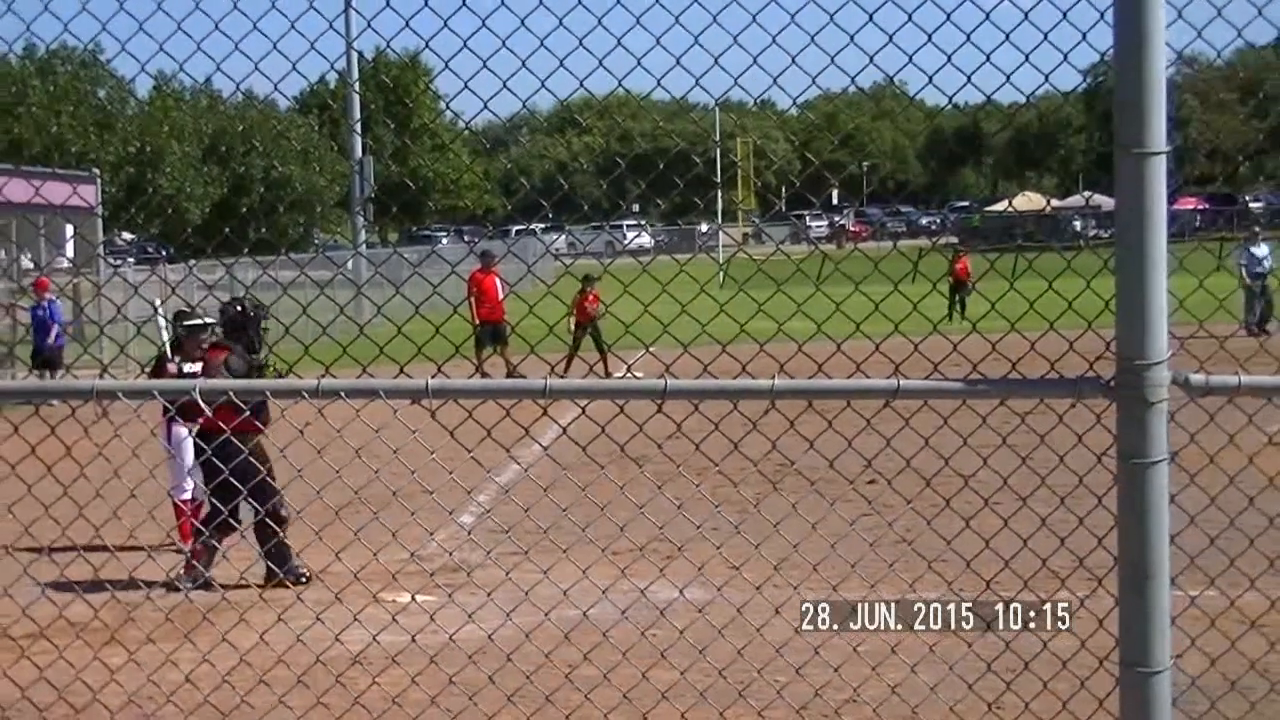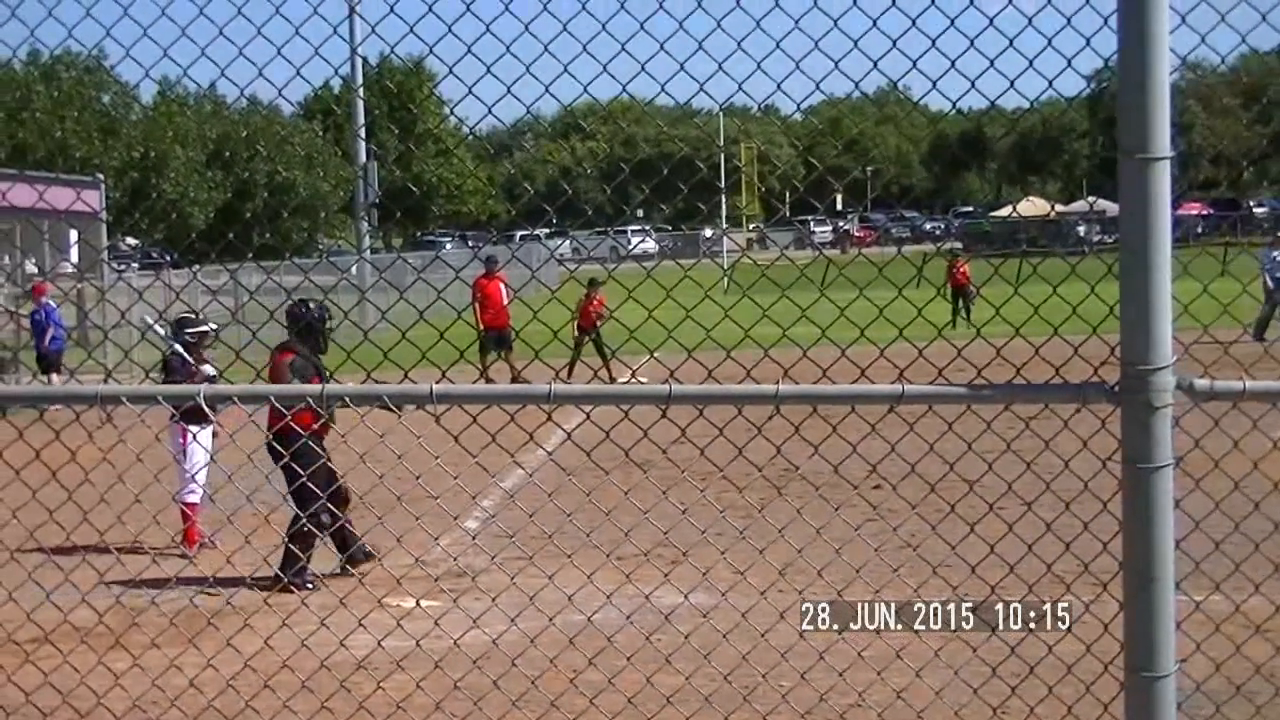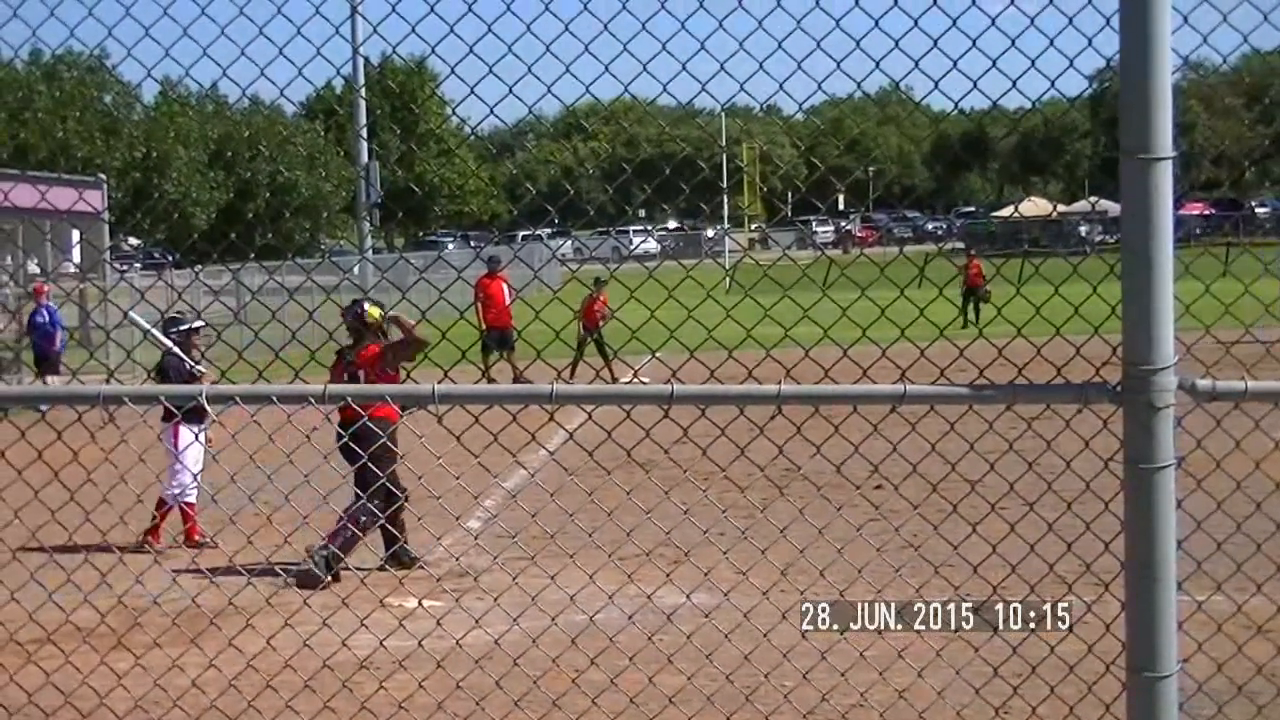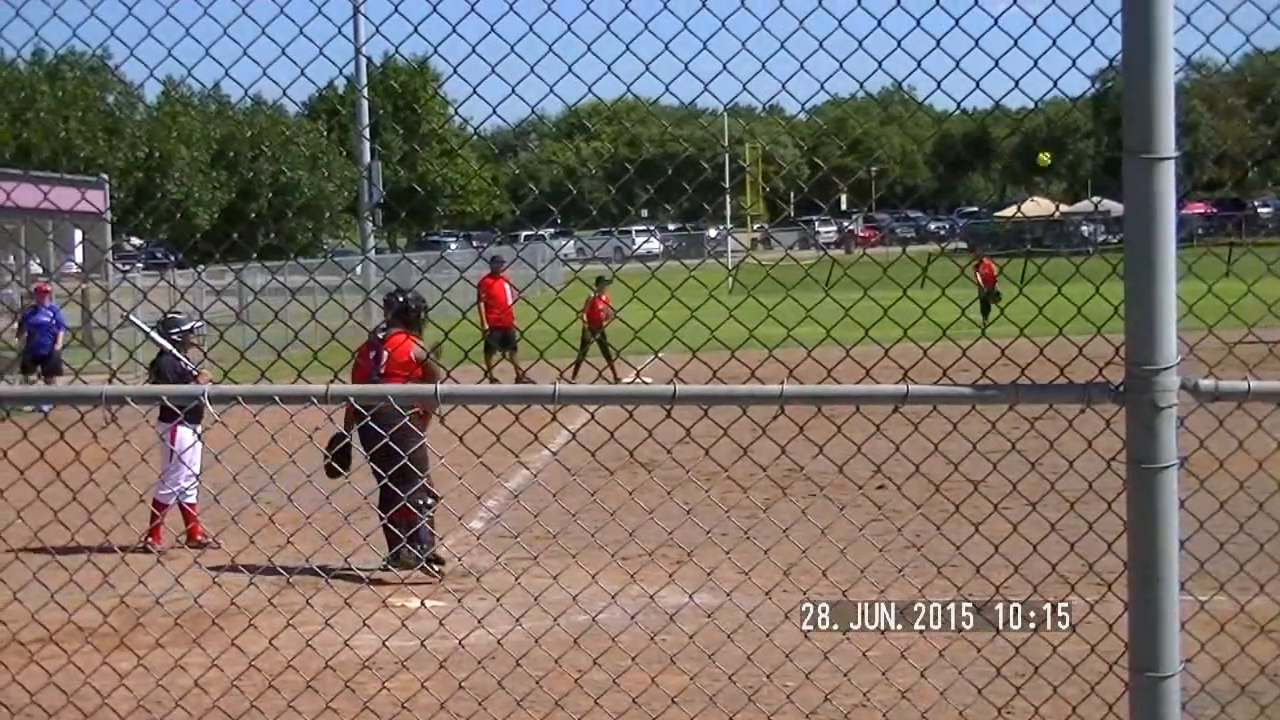
dt=0.5s
person 1, frame 1
left shoulder: (235, 356)
right shoulder: (225, 358)
left wrist: (262, 380)
right wrist: (256, 383)
left hip: (221, 443)
right hip: (233, 443)
left knee: (222, 511)
right knee: (272, 505)
left ankle: (195, 573)
right ankle: (282, 568)
person 1, frame 2
left shoulder: (307, 359)
right shoulder: (287, 360)
left hip: (308, 442)
right hip: (295, 442)
left knee: (334, 497)
right knee: (313, 508)
left ankle: (353, 552)
right ankle: (291, 574)
person 1, frame 3
left shoulder: (342, 360)
right shoulder: (381, 353)
right elbow: (419, 342)
right wrist: (394, 318)
left hip: (352, 433)
right hip: (374, 434)
left knee: (392, 493)
right knee: (367, 505)
left ankle: (398, 552)
right ankle: (323, 560)
person 1, frame 4
left shoulder: (367, 347)
right shoulder: (415, 347)
right elbow: (436, 384)
left wrist: (348, 433)
left hip: (370, 424)
right hip: (399, 424)
left knee: (391, 492)
right knee: (418, 491)
left ankle: (401, 553)
right ankle: (422, 554)
person 2, frame 1
left shoulder: (209, 356)
right shoulder: (169, 357)
right wrist: (166, 377)
right hip: (179, 425)
left knee: (204, 479)
right knee: (182, 481)
left ankle: (197, 527)
right ankle: (186, 536)
person 2, frame 2
left shoulder: (201, 359)
right shoulder: (175, 361)
left wrist: (212, 422)
right wrist: (196, 379)
left hip: (204, 426)
right hip: (187, 427)
left knee: (199, 481)
right knee: (191, 481)
left ankle: (195, 532)
right ankle: (189, 540)
person 2, frame 3
left shoulder: (192, 360)
right shoulder: (170, 362)
left wrist: (205, 428)
right wrist: (199, 384)
left hip: (195, 426)
right hip: (180, 427)
left knee: (191, 483)
right knee: (179, 482)
left ankle: (192, 534)
right ankle: (151, 534)
person 2, frame 4
left shoulder: (184, 359)
right shoulder: (165, 362)
right elbow: (167, 397)
right wrist: (197, 383)
left hip: (191, 426)
right hip: (176, 427)
left knee: (190, 481)
right knee: (171, 481)
left ankle: (195, 534)
right ankle: (152, 536)
